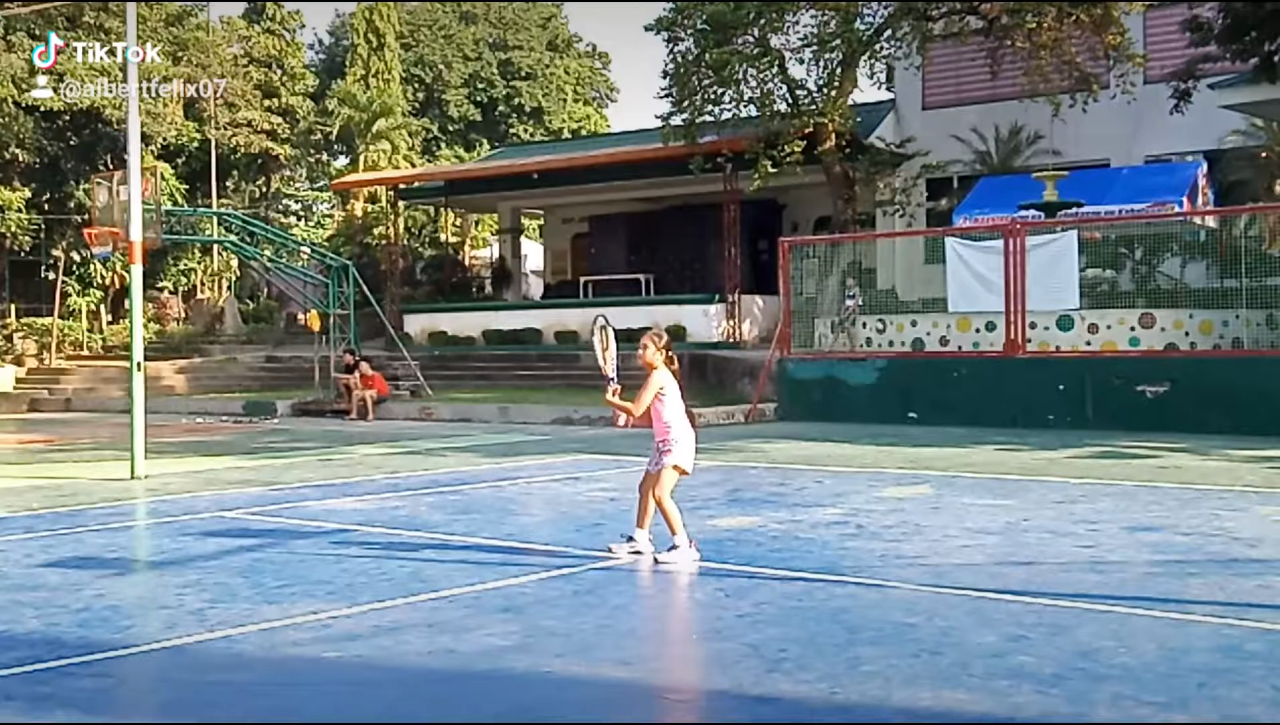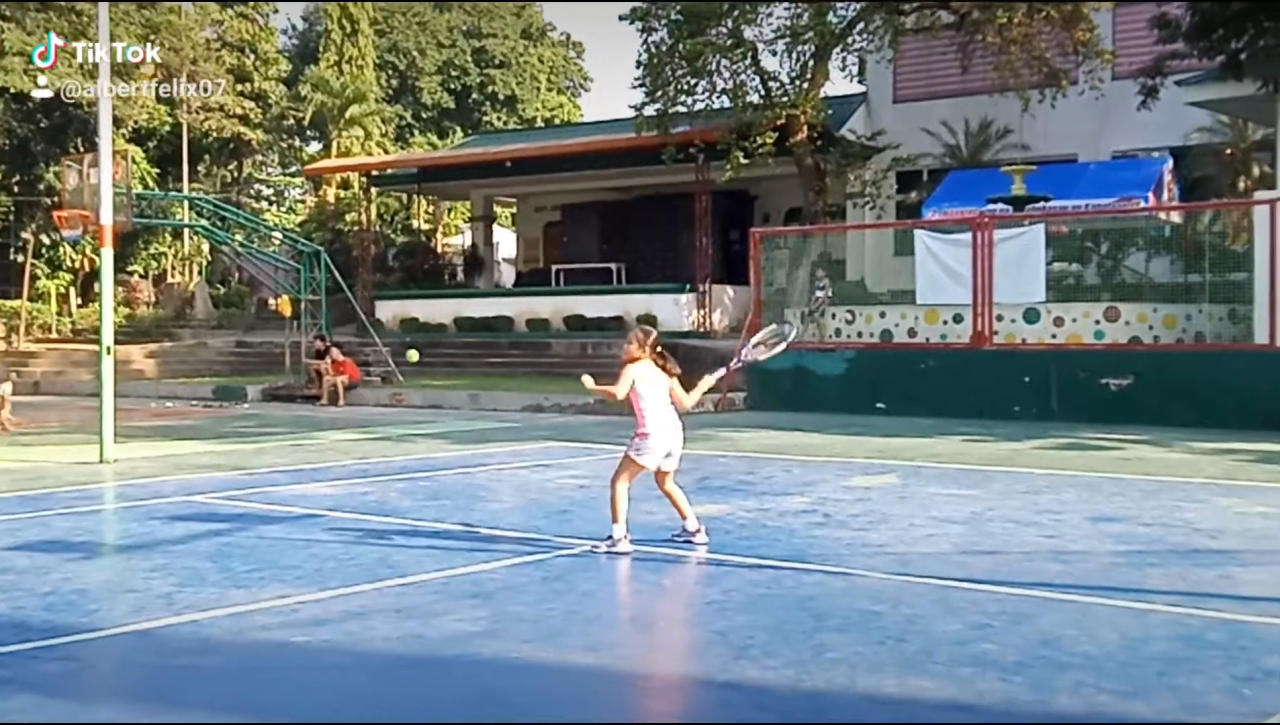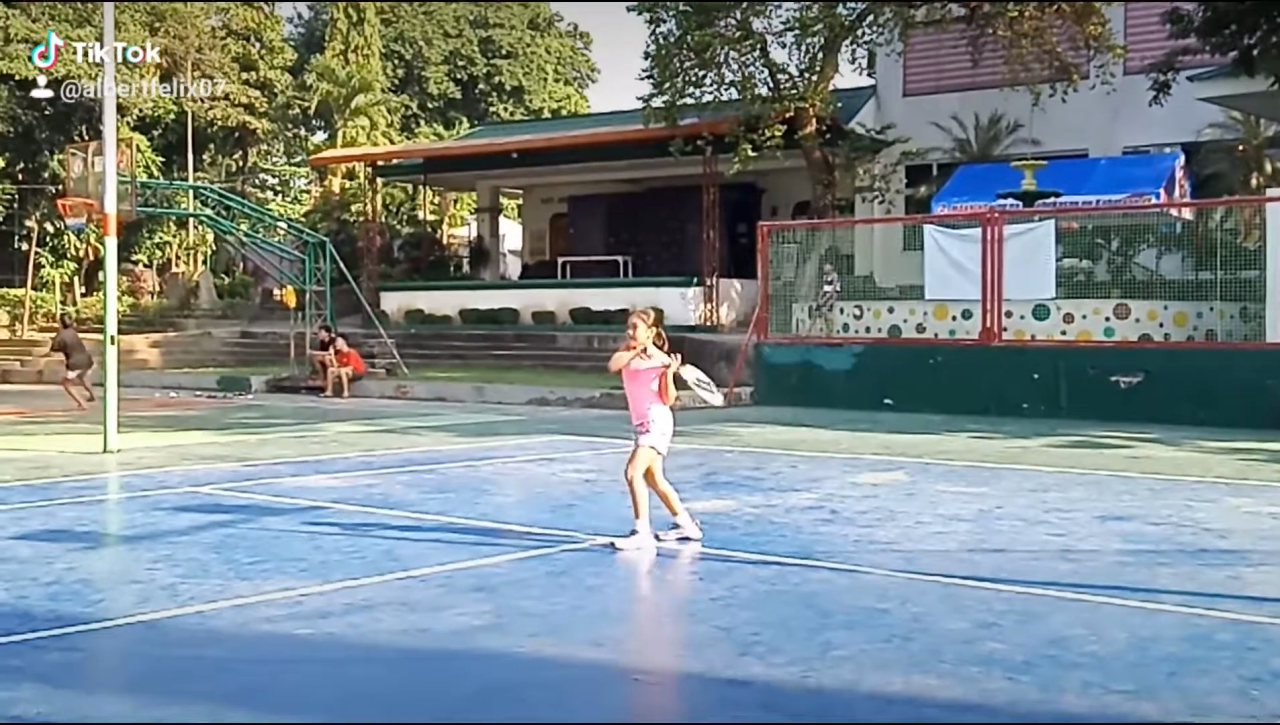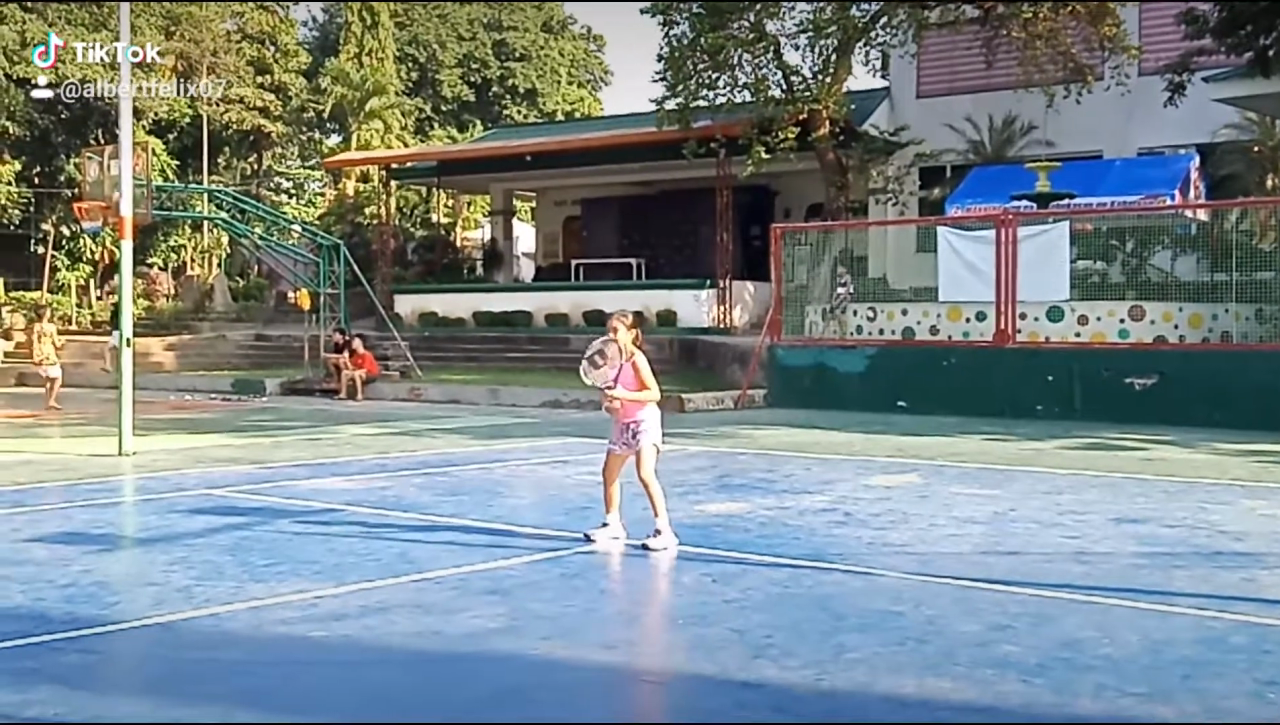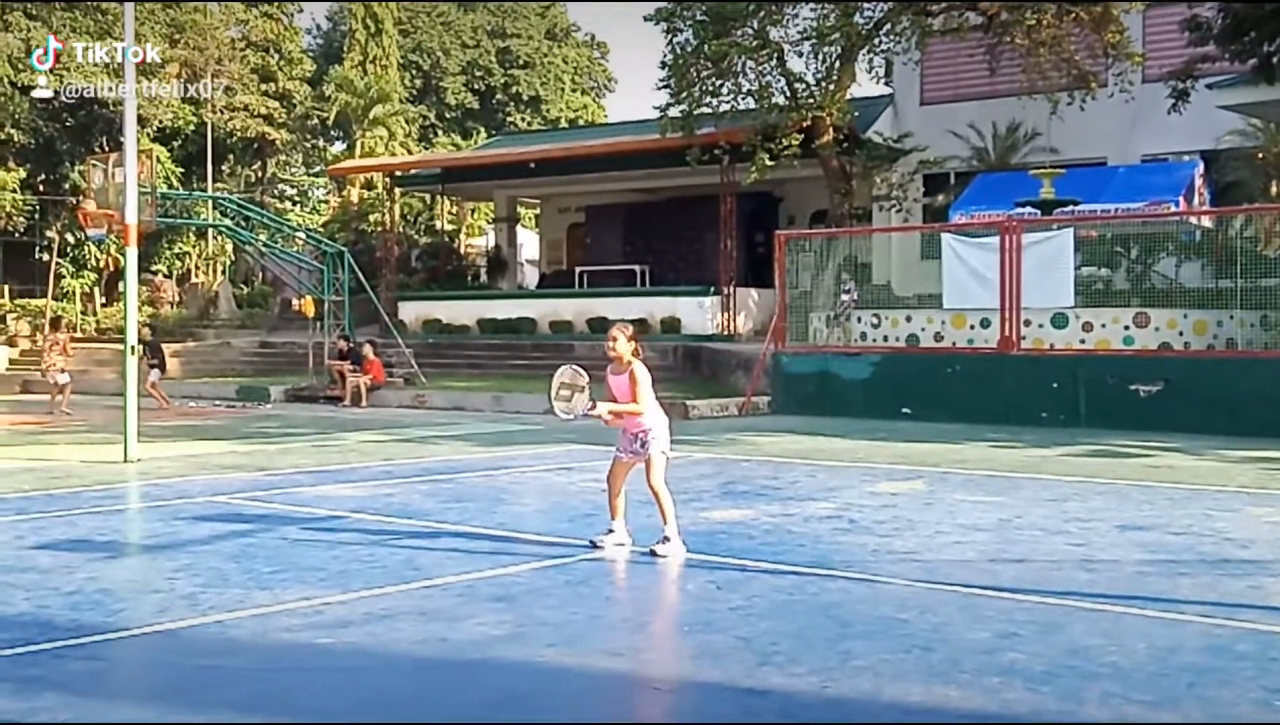
dt=0.7s
person 1, frame 1
left shoulder: (658, 377)
right shoulder: (657, 377)
left elbow: (636, 410)
right elbow: (650, 418)
left wrist: (611, 401)
right wrist: (628, 419)
left hip: (677, 442)
right hip: (665, 442)
left knee: (660, 493)
right knee: (646, 489)
left ankle: (684, 547)
right ankle: (638, 538)
person 1, frame 2
left shoulder: (632, 369)
right shoulder: (664, 373)
left elbow: (617, 393)
right elbow: (685, 403)
left wrist: (592, 387)
right wrist: (704, 385)
left hip: (651, 434)
right hip: (672, 431)
left knee: (619, 482)
right knee: (666, 483)
left ankle: (619, 537)
right ankle: (694, 528)
person 1, frame 3
left shoulder: (663, 359)
right shoulder: (628, 350)
left elbow: (668, 400)
right elbow: (612, 366)
left wrist: (670, 374)
right wrist: (637, 353)
left hip: (656, 423)
right hip: (639, 424)
left knee: (632, 473)
right knee: (654, 480)
left ankle: (643, 532)
right ankle: (686, 524)
person 1, frame 4
left shoulder: (637, 360)
left elbow: (655, 394)
right elbow: (609, 390)
left wrist: (625, 395)
right wrist: (609, 404)
left hip: (645, 422)
right hip: (623, 423)
left knee: (645, 474)
right knee: (609, 473)
left ankle: (664, 530)
right ankle: (613, 524)
person 1, frame 5
left shoulder: (636, 370)
right shoulder: (610, 371)
left elbow: (641, 408)
left wrist: (609, 407)
right wrist: (611, 416)
left hip: (653, 429)
right hip: (630, 432)
left knee: (655, 482)
right knee: (614, 479)
left ankle: (673, 537)
right ankle: (619, 531)
